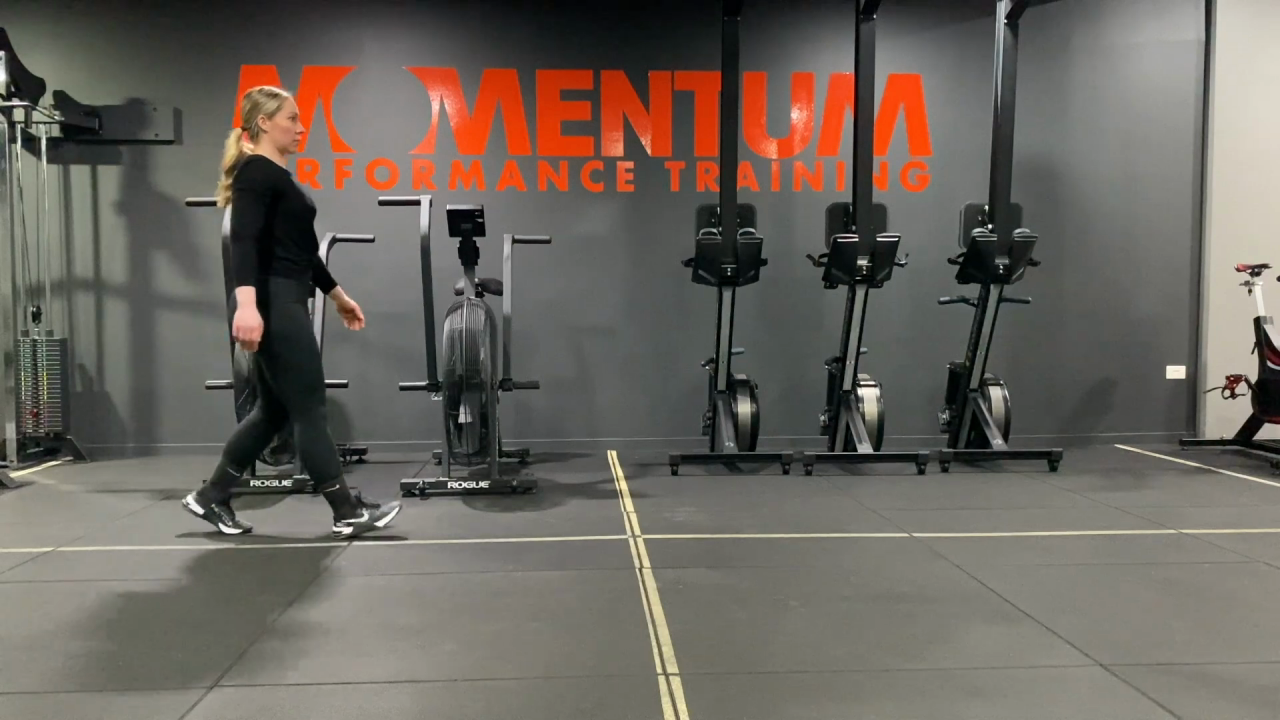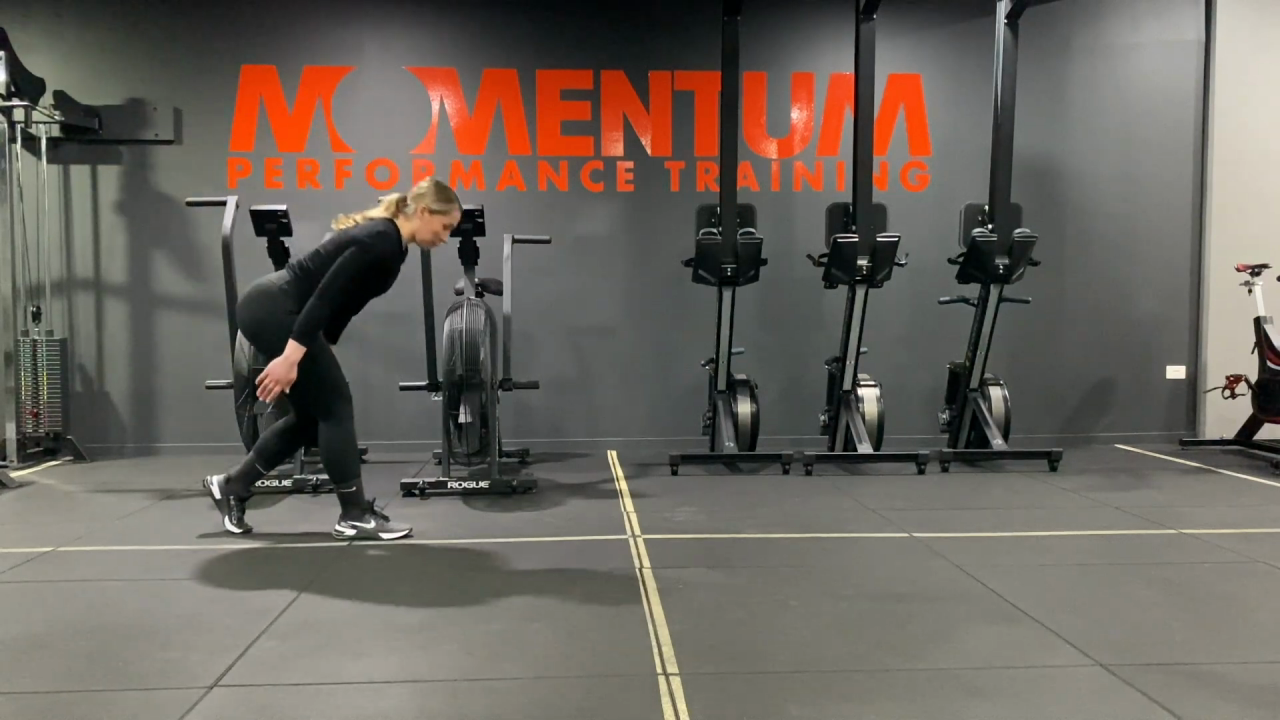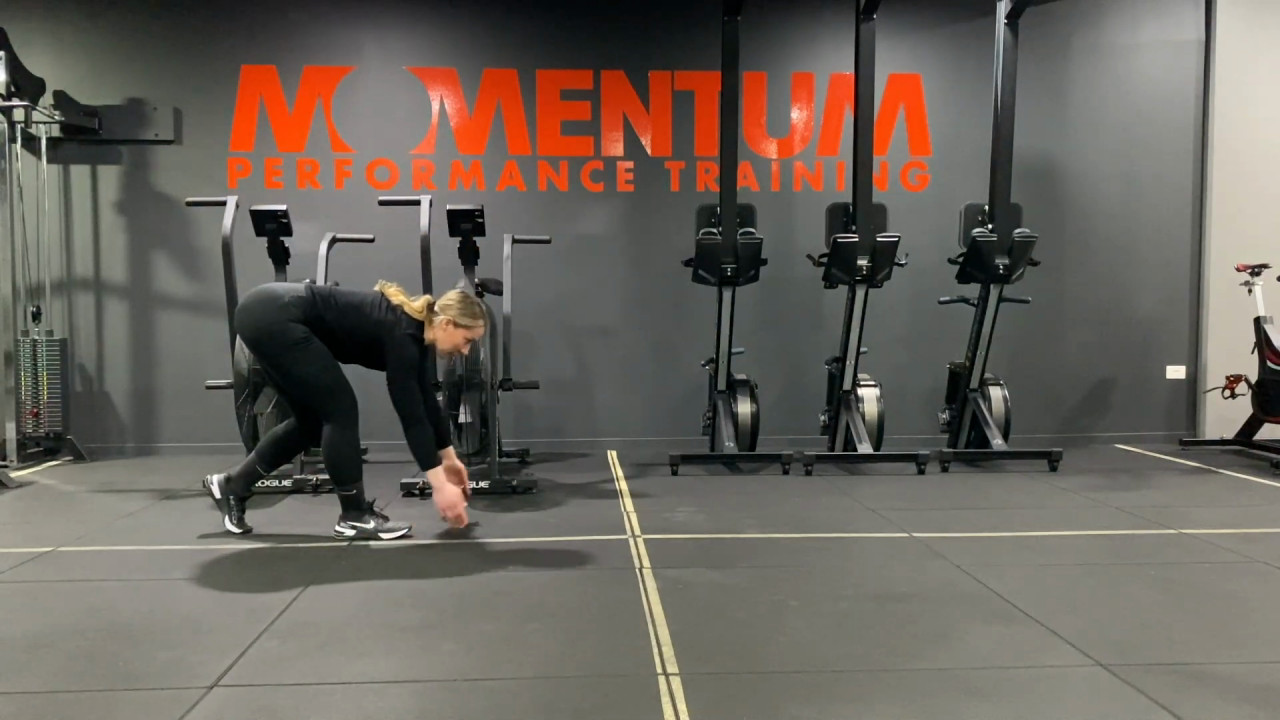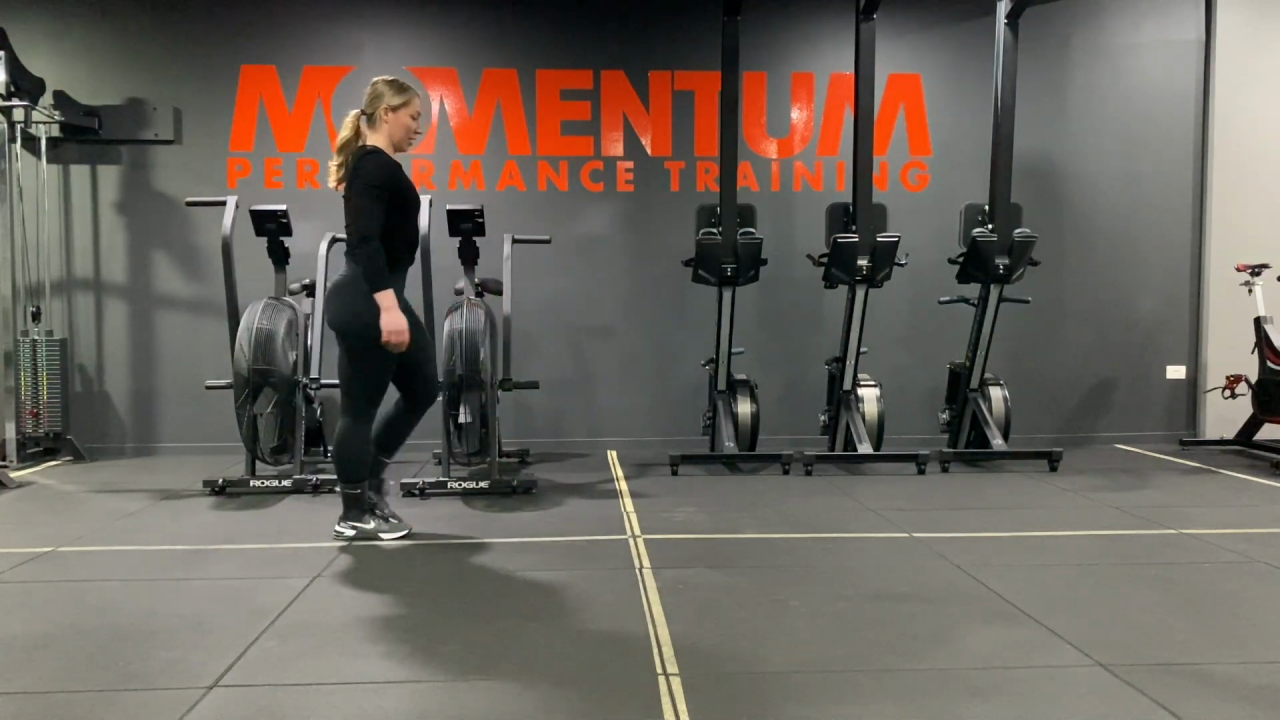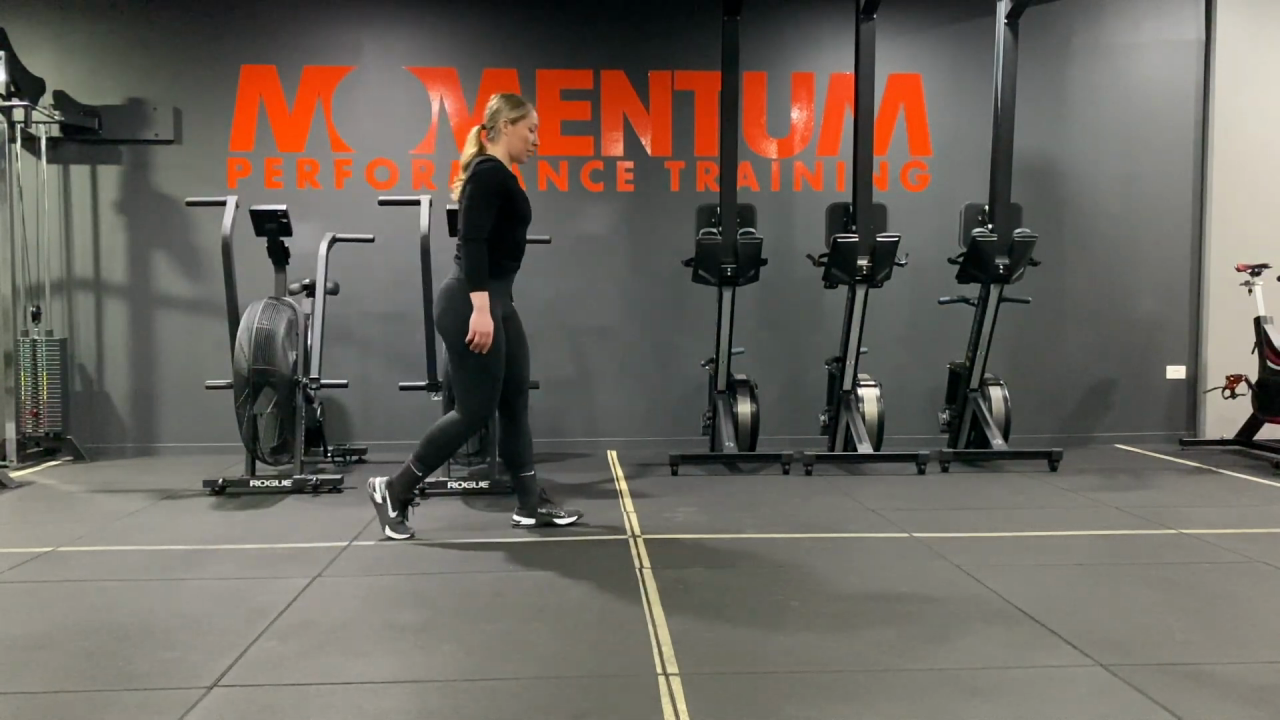
dt=1s
person 1, frame 1
left shoulder: (275, 175)
right shoulder: (256, 173)
left elbow: (299, 247)
right elbow: (244, 243)
left wrist: (336, 294)
right wrist: (247, 304)
left hip: (285, 304)
right hip: (273, 305)
left knee: (275, 409)
right knee: (309, 406)
left ankle: (211, 496)
right ankle: (349, 513)
person 1, frame 2
left shoulder: (386, 241)
right shoulder: (382, 242)
left elbow: (343, 299)
right elbow: (326, 296)
left wrist: (323, 350)
right wrist: (291, 357)
left hip: (274, 312)
right hip: (272, 312)
left knee: (312, 413)
right knee: (333, 405)
left ankle: (231, 486)
right ankle: (355, 516)
person 1, frame 3
left shoulder: (412, 330)
right shoulder: (402, 337)
left elbow: (424, 402)
right elbow: (411, 415)
left wrist: (447, 456)
right wrist: (439, 483)
left hip: (265, 315)
right hip: (273, 319)
left knee: (312, 418)
right knee: (339, 410)
left ankle: (232, 486)
right ankle: (354, 515)
person 1, frame 4
left shoulder: (378, 164)
right shoulder: (372, 165)
right elbow: (366, 241)
right wrist: (388, 305)
left hip: (378, 298)
right hip: (366, 302)
left knee: (423, 389)
right knee: (362, 405)
left ankle: (369, 484)
right ankle: (354, 514)
person 1, frame 5
left shoulder: (500, 175)
right shoulder: (488, 173)
right elbow: (473, 244)
right wrist: (480, 309)
left hip: (495, 301)
right hip: (472, 304)
left knee: (515, 403)
right knee: (474, 410)
left ankle: (531, 503)
right ankle: (394, 490)
